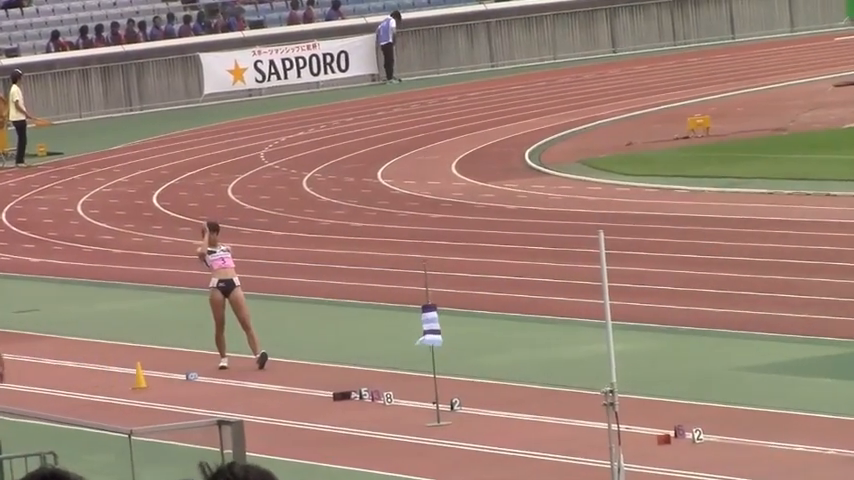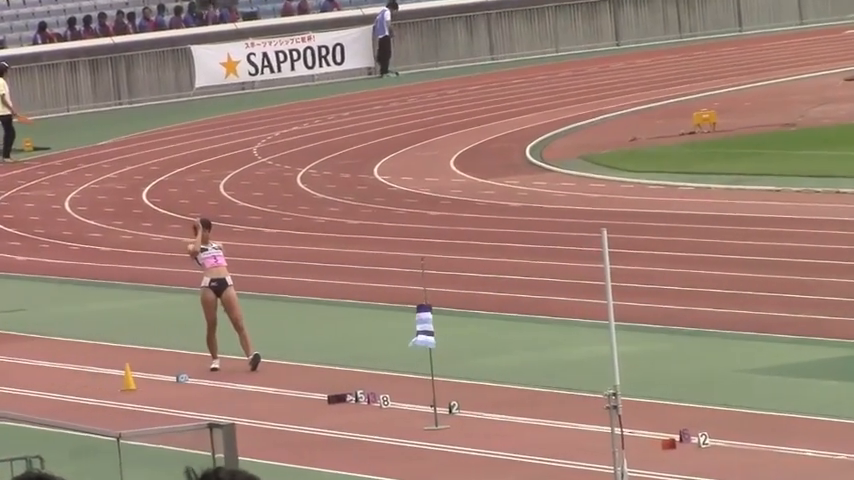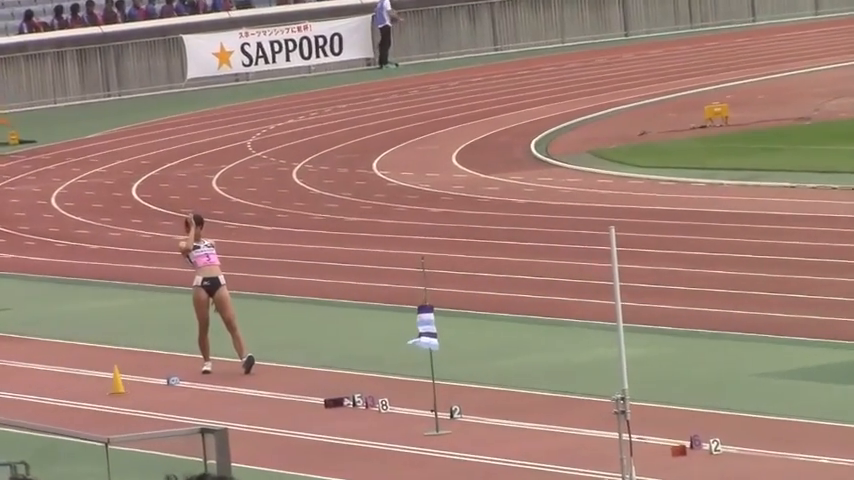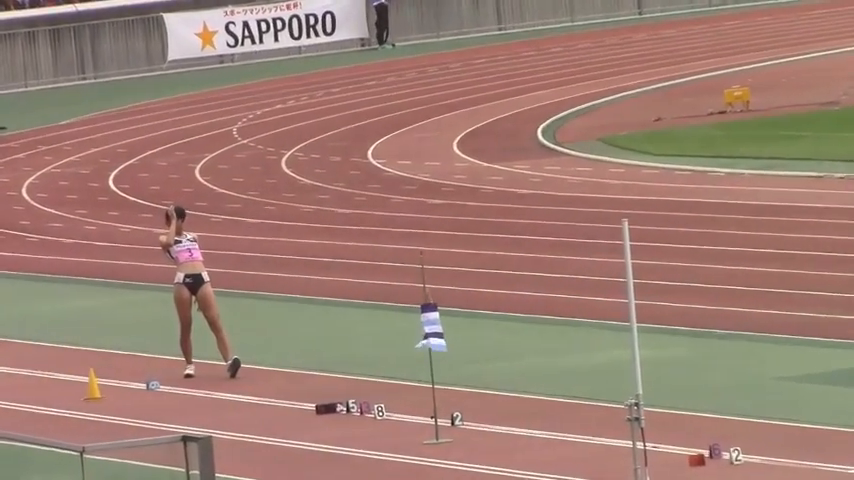
dt=0.3s
person 1, frame 1
left shoulder: (227, 248)
right shoulder: (203, 250)
right elbow: (202, 253)
right wrist: (206, 234)
left hip: (233, 283)
right hip: (217, 285)
left knee: (246, 323)
right knee: (219, 325)
left ankle: (258, 354)
right ankle: (223, 358)
person 1, frame 2
left shoulder: (218, 246)
right shoulder: (193, 247)
right elbow: (195, 250)
right wrist: (199, 231)
left hip: (225, 283)
right hip: (209, 284)
left knee: (239, 323)
right knee: (211, 325)
left ankle: (251, 355)
right ankle: (215, 359)
person 1, frame 3
left shoulder: (210, 243)
right shoulder: (184, 244)
right elbow: (188, 248)
right wrist: (192, 228)
left hip: (219, 282)
right hip: (201, 284)
left knee: (231, 324)
right knee: (203, 326)
left ankle: (244, 357)
right ankle: (207, 361)
person 1, frame 4
left shoulder: (193, 237)
right shoulder: (164, 238)
right elbow: (169, 242)
right wrist: (172, 221)
left hip: (202, 279)
right hip: (182, 281)
left knee: (216, 324)
right knee: (185, 327)
left ankle: (229, 360)
right ankle: (189, 364)
